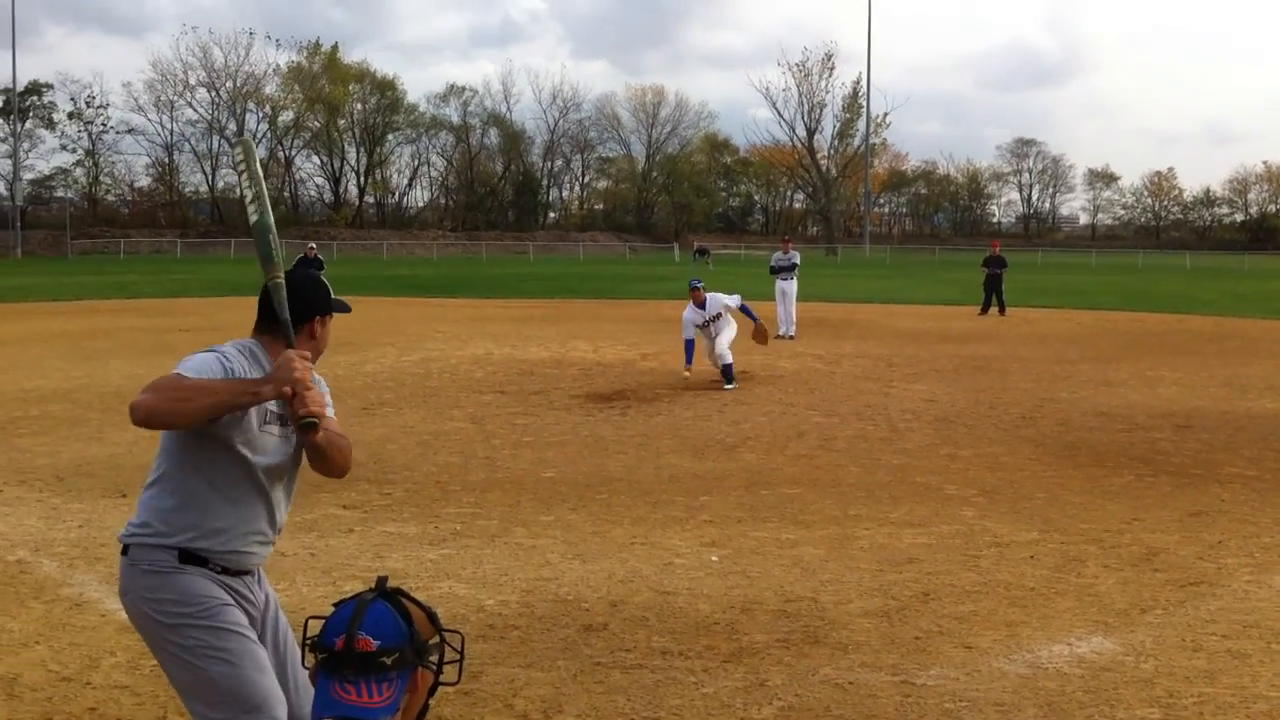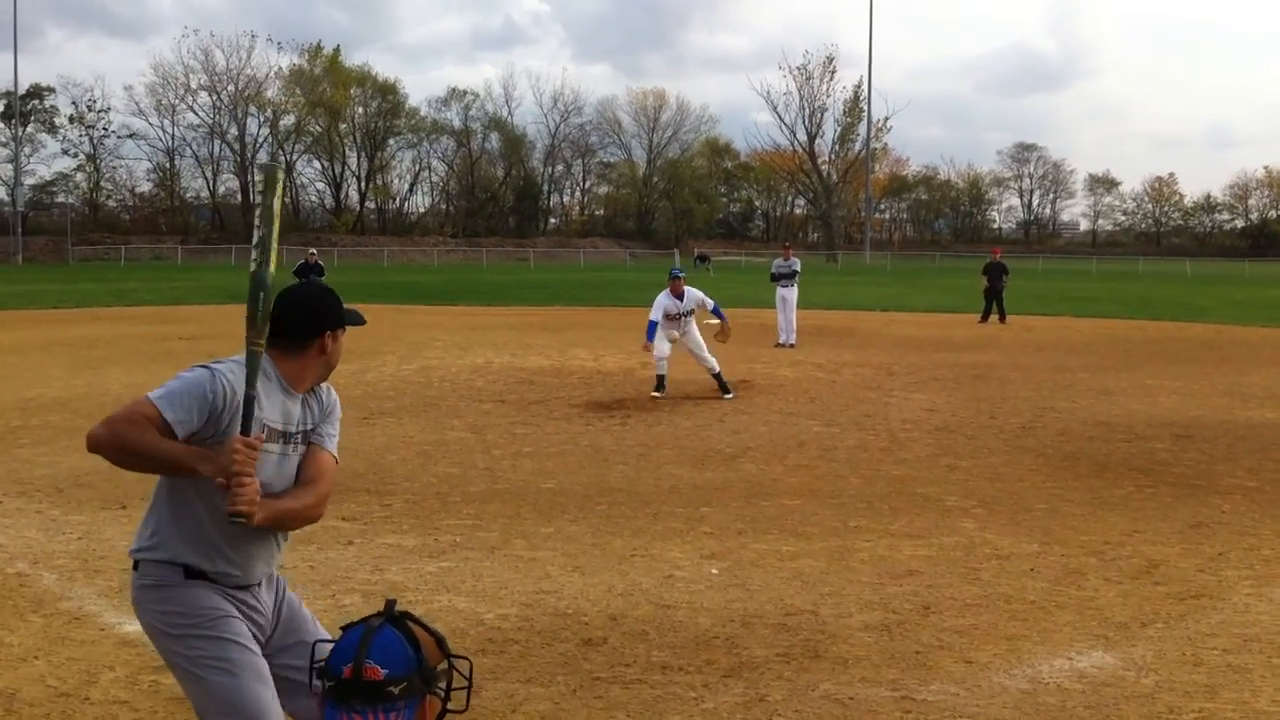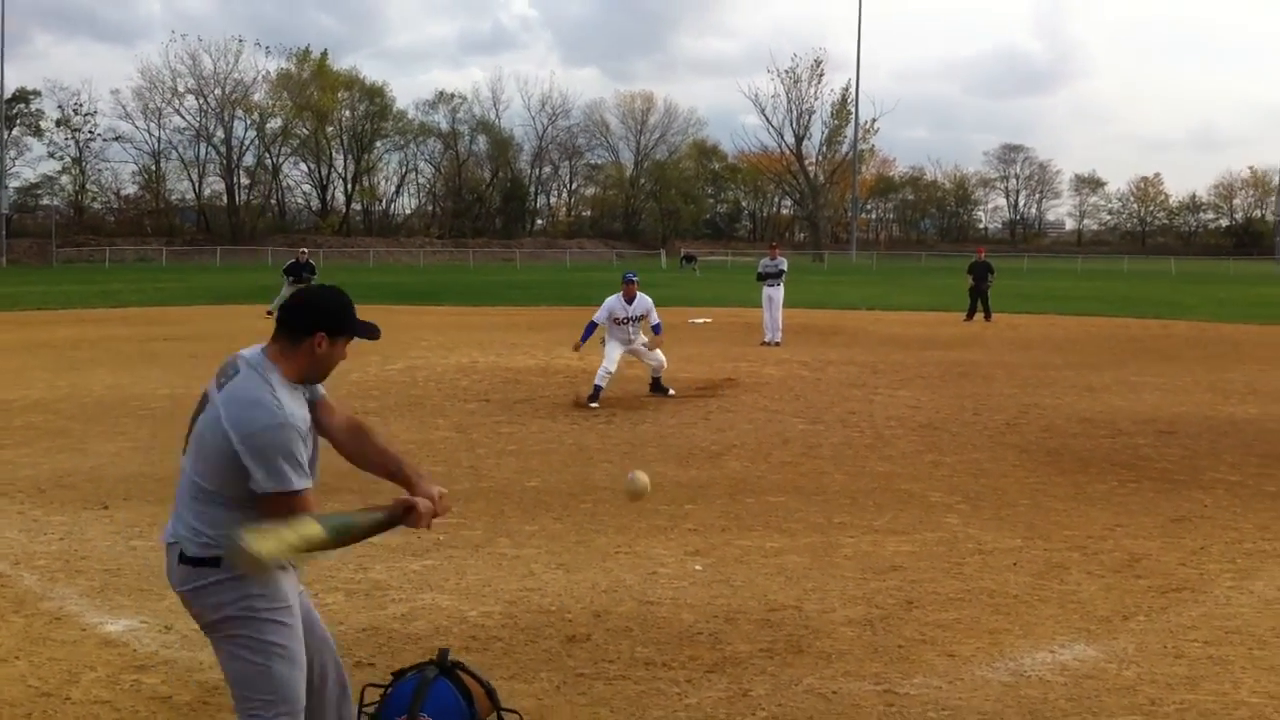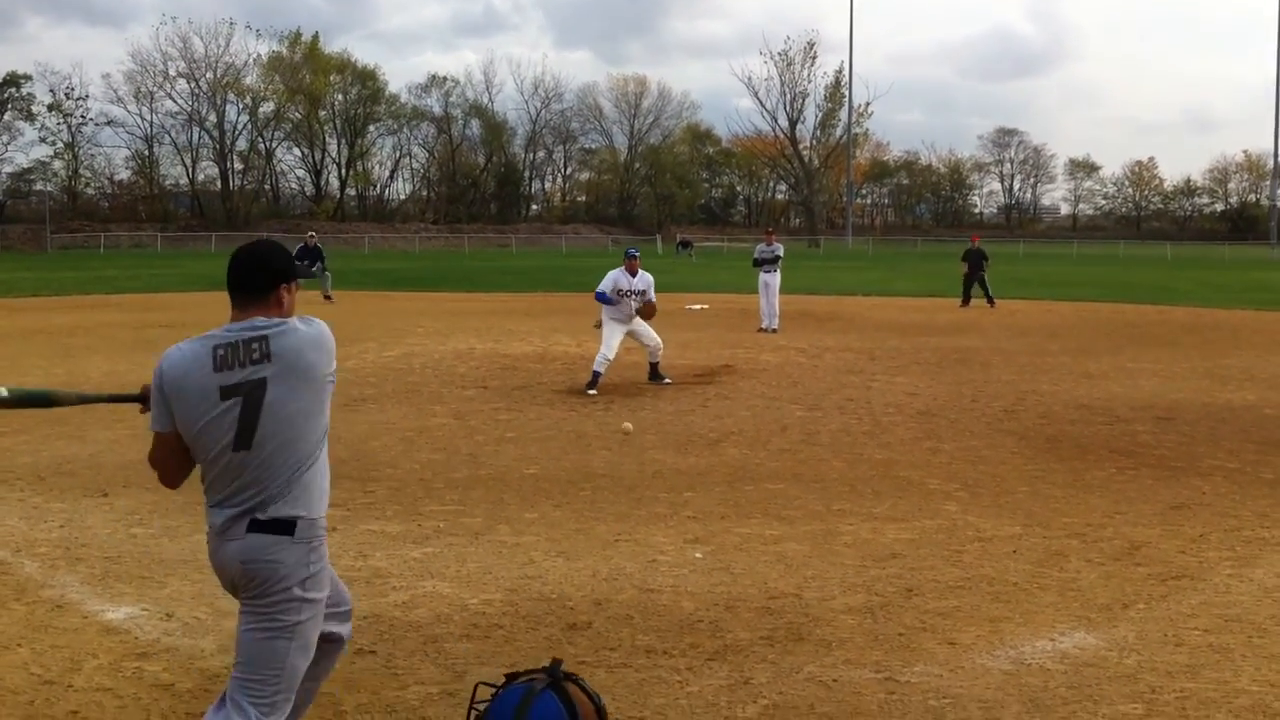
dt=0.3s
person 1, frame 1
left shoulder: (305, 382)
right shoulder: (226, 366)
left elbow: (338, 462)
right elbow: (148, 407)
left wrist: (313, 424)
right wrist: (261, 391)
left hip: (245, 579)
right hip: (174, 575)
person 1, frame 2
left shoulder: (324, 402)
right shoulder: (218, 385)
left elbow: (315, 499)
right elbow: (104, 435)
left wrist: (261, 509)
right wrist: (204, 461)
left hip: (261, 588)
right hip: (184, 590)
person 1, frame 3
left shoulder: (251, 362)
right shoulder: (270, 413)
left elbow: (342, 429)
right elbow: (298, 521)
left wrist: (418, 482)
right wrist: (401, 508)
left hip: (220, 566)
right hip: (223, 575)
left knee: (316, 665)
person 1, frame 4
left shoulder: (175, 366)
right shoulder: (313, 339)
left elbow: (169, 475)
left hip: (228, 540)
right hip: (288, 543)
left knee: (331, 615)
